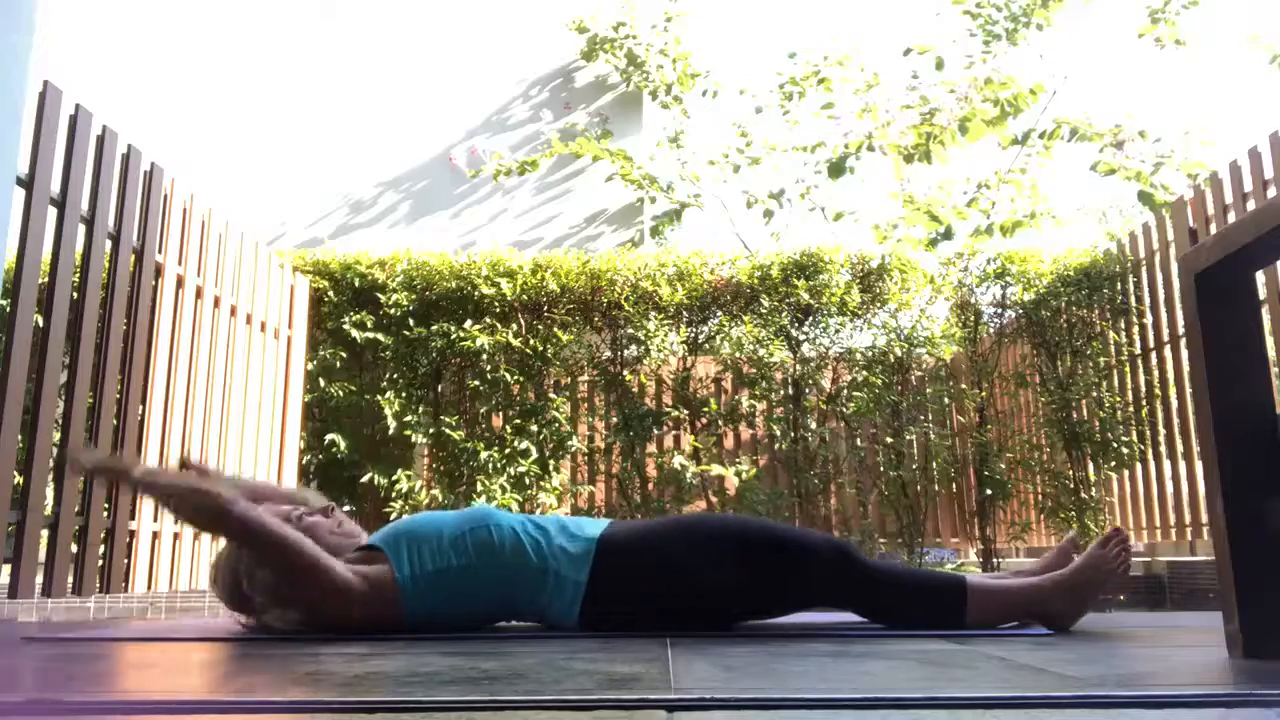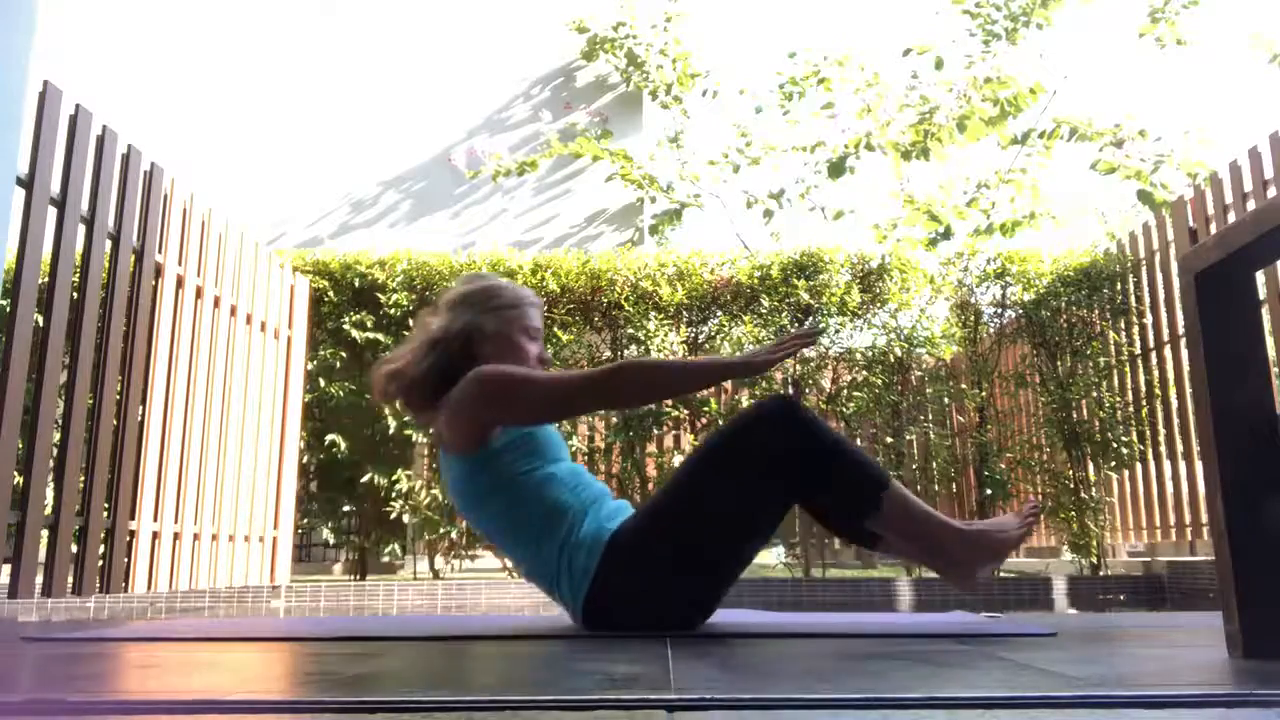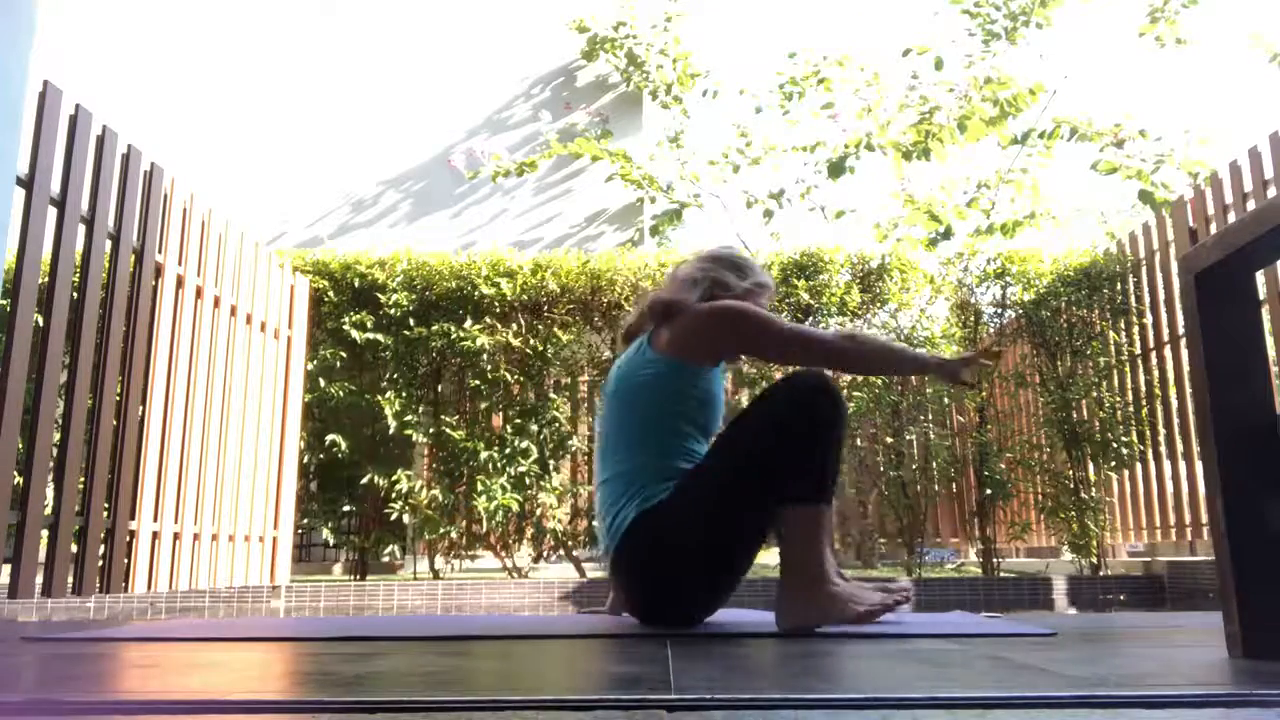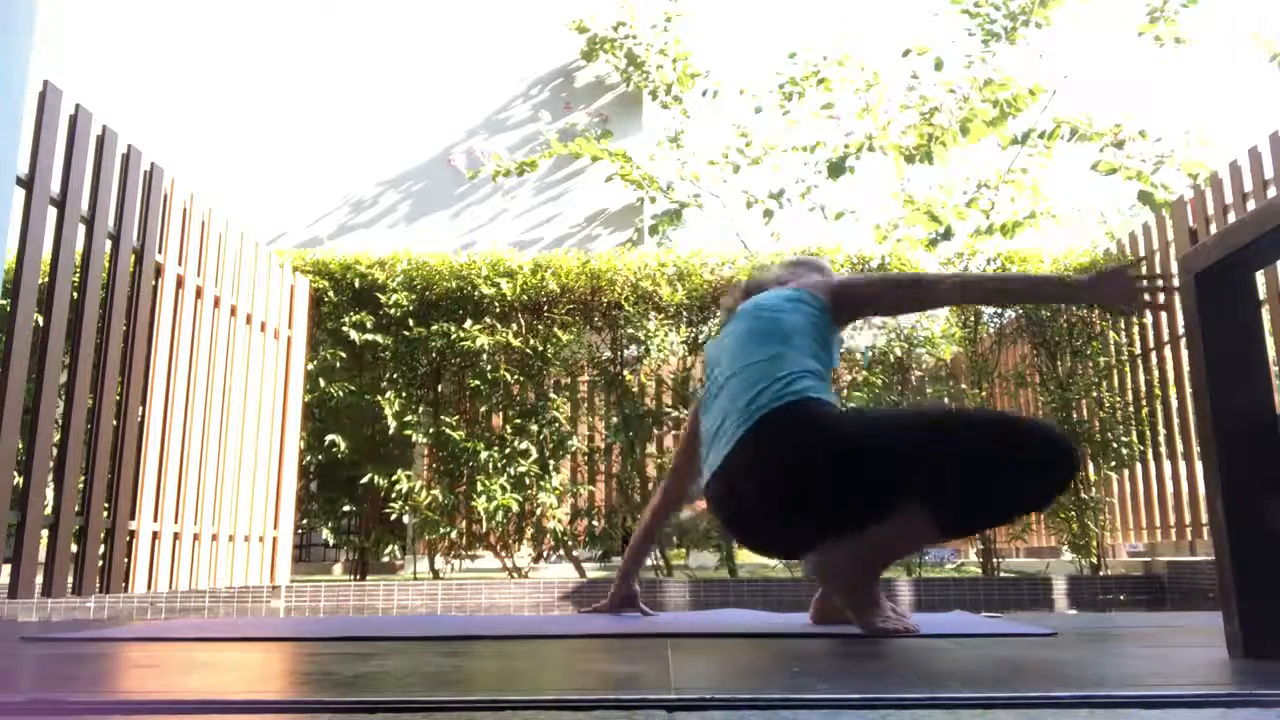
dt=0.5s
person 1, frame 1
left shoulder: (377, 551)
right shoulder: (353, 586)
left elbow: (272, 507)
right elbow: (256, 522)
right wrist: (147, 479)
left hip: (614, 547)
right hip: (601, 576)
left knee: (813, 554)
right knee: (831, 570)
left ankle: (1010, 586)
right ankle: (1034, 599)
person 1, frame 2
left shoulder: (493, 421)
right shoulder: (478, 396)
right elbow: (612, 385)
right wrist: (750, 361)
left hip: (621, 594)
right hip: (633, 585)
left knee: (789, 474)
right knee: (780, 424)
left ankle: (940, 544)
right ankle: (953, 543)
person 1, frame 3
left shoulder: (651, 347)
right shoulder: (710, 319)
right elbow: (835, 350)
left wrist: (622, 590)
right wrist: (938, 365)
left hip: (651, 569)
right hip: (667, 563)
right knee: (810, 396)
left ankle: (815, 576)
right ankle: (807, 589)
person 1, frame 4
left shoulder: (725, 341)
right shoulder: (818, 293)
left elbow: (678, 479)
right elbow: (948, 288)
left wrist: (625, 581)
right wrist: (1079, 288)
left hip: (740, 505)
right hip: (796, 451)
right knee: (1046, 458)
left ankle: (839, 587)
right ankle: (853, 566)
